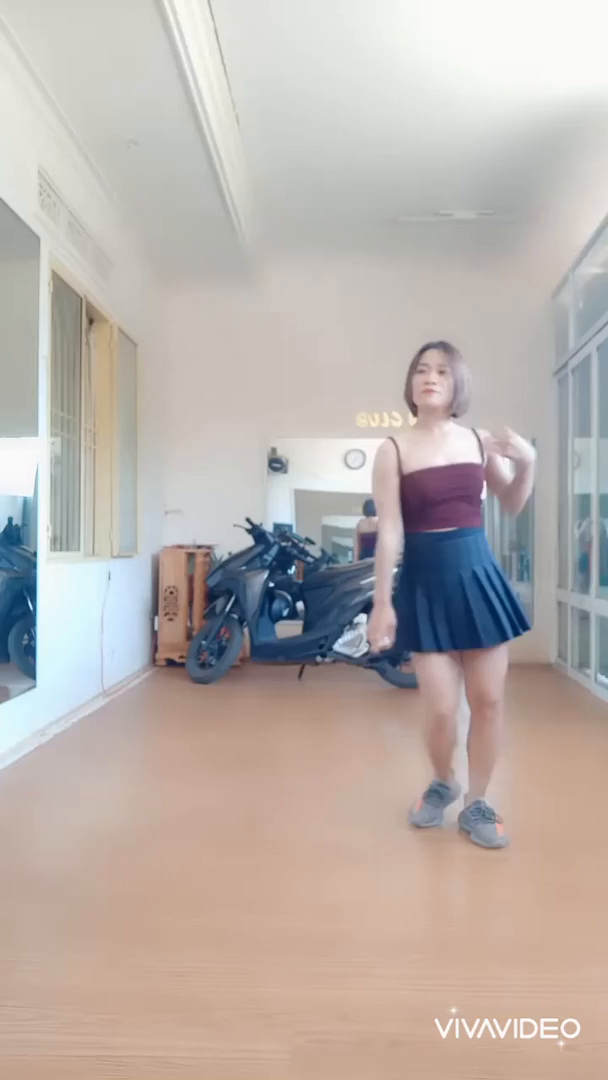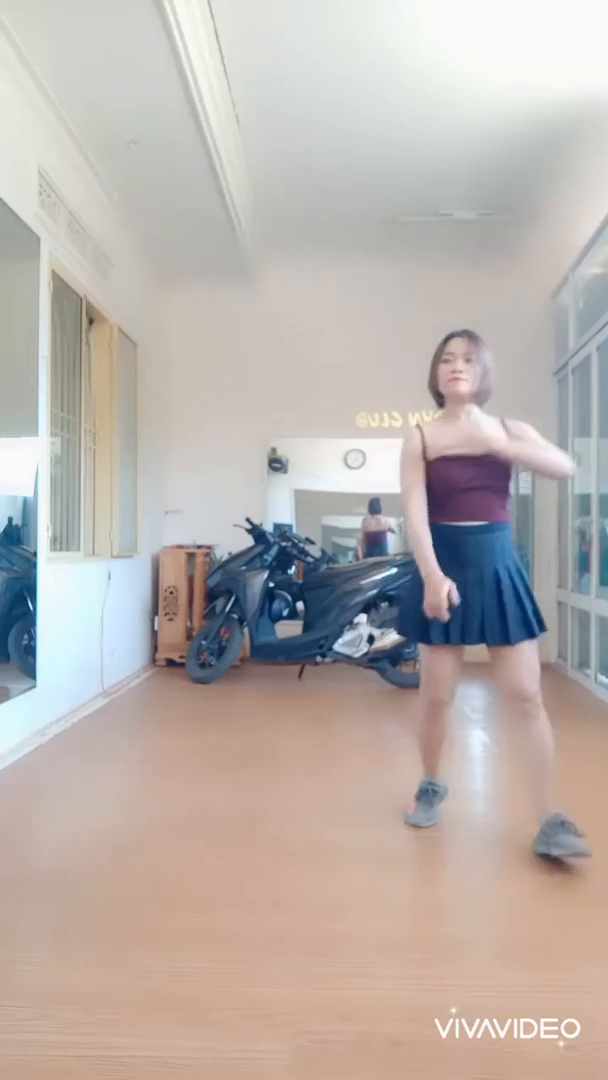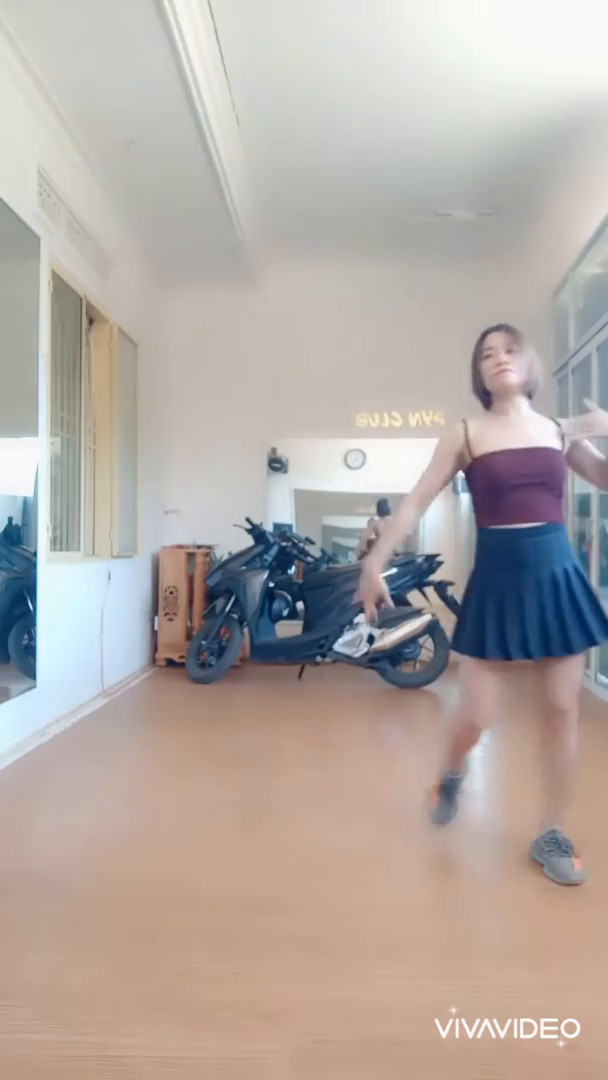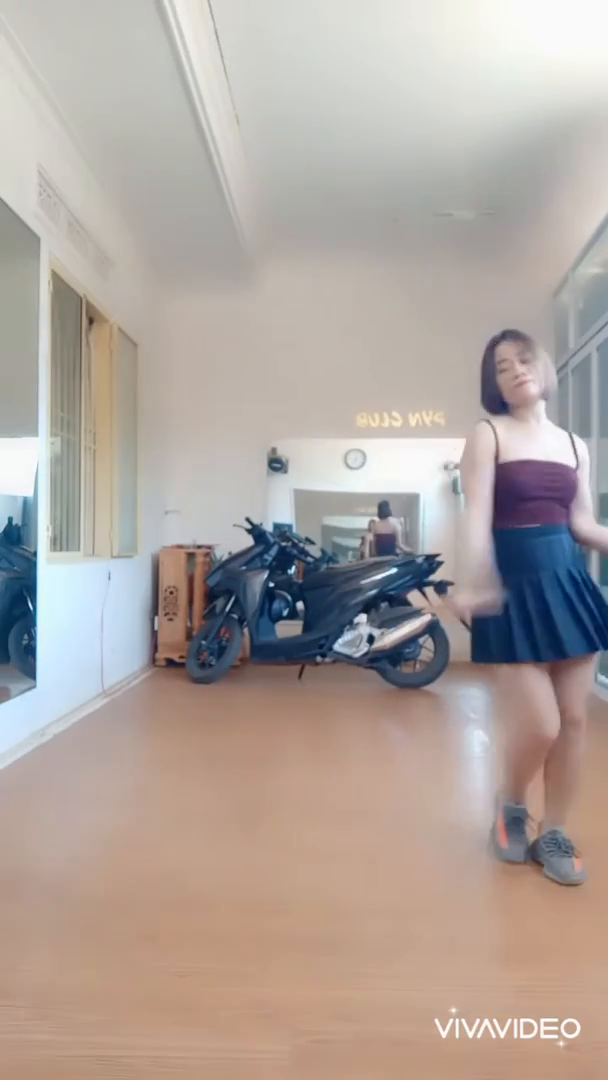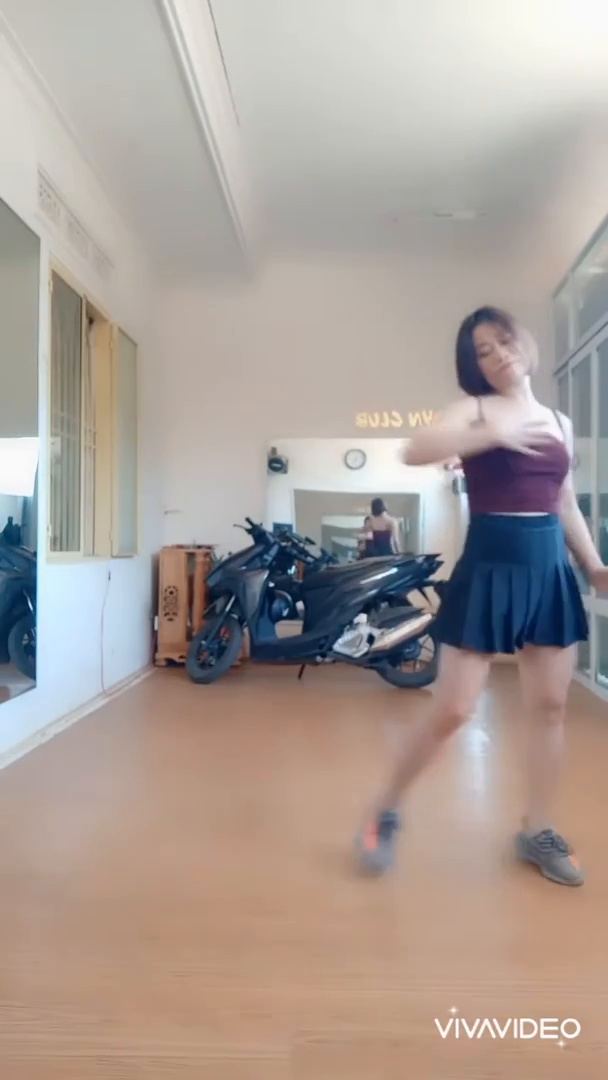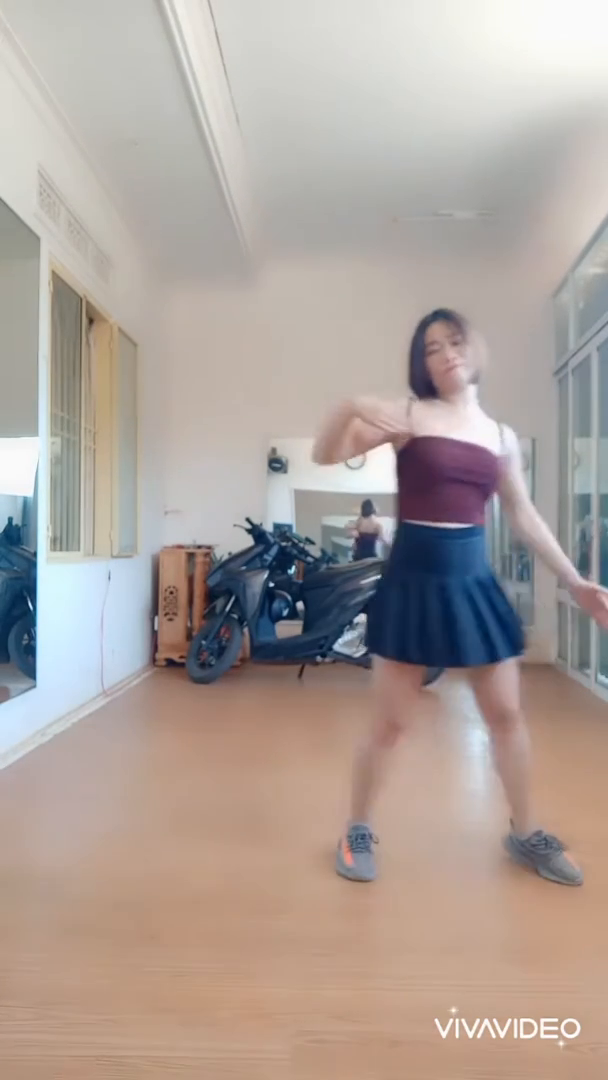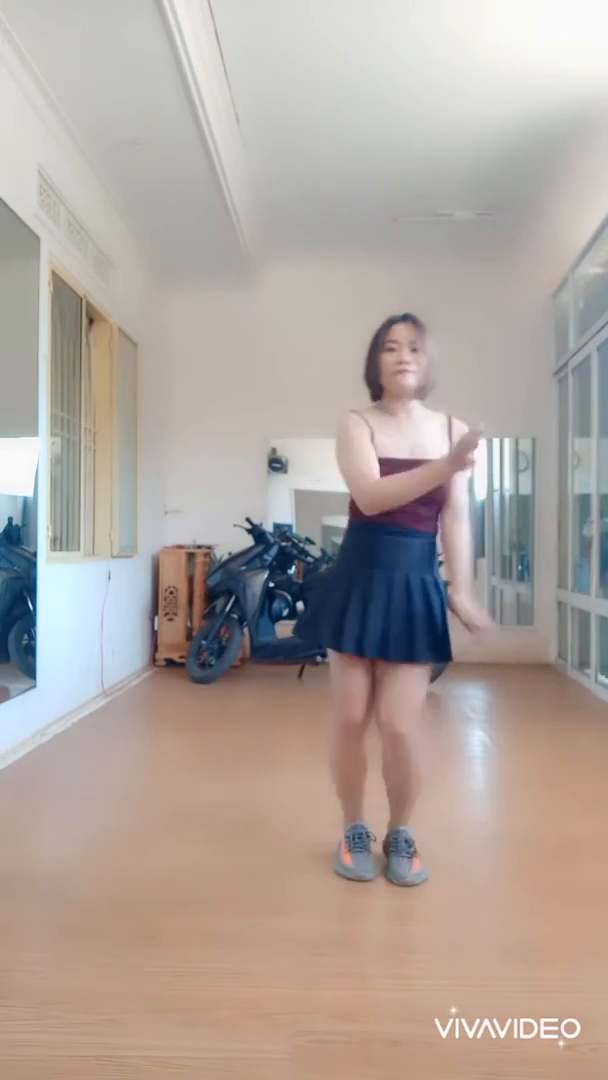
dt=0.3s
person 1, frame 1
left shoulder: (480, 442)
right shoulder: (392, 451)
left elbow: (514, 507)
right elbow: (388, 531)
left wrist: (526, 463)
right wrist: (382, 602)
left hip: (478, 577)
right hip: (423, 584)
left knee: (489, 700)
right knee: (442, 709)
left ankle: (477, 802)
right ankle: (440, 783)
person 1, frame 2
left shoulder: (511, 431)
right shoulder: (420, 437)
left elbow: (565, 467)
right elbow: (415, 514)
left wrist: (499, 446)
right wrist: (431, 576)
left hip: (499, 570)
right hip: (443, 572)
left knee: (528, 698)
right knee: (436, 698)
left ankle: (551, 823)
right ankle: (431, 785)
person 1, frame 3
left shoulder: (562, 432)
right shoulder: (465, 435)
right elbow: (416, 502)
right wrist: (376, 562)
left hip: (558, 576)
right hip: (497, 580)
left knee: (561, 712)
right knee: (476, 715)
left ankle: (552, 835)
right ankle: (449, 776)
person 1, frame 4
right shoulder: (488, 435)
right elbow: (476, 514)
right wrist: (473, 580)
right hip: (512, 587)
right knee: (539, 727)
left ankle: (553, 834)
right ankle: (511, 806)
person 1, frame 5
left shoulder: (559, 423)
right shoulder: (476, 410)
right elbow: (415, 452)
right wrist: (487, 433)
left hip: (549, 572)
right hip: (489, 570)
left knee: (549, 708)
right knee: (450, 712)
left ankle: (536, 833)
right ankle: (385, 812)
person 1, frame 6
left shoulder: (501, 436)
right shoulder: (408, 415)
left elbow: (524, 515)
right elbow: (325, 454)
right wrist: (351, 408)
left hip: (473, 581)
right hip: (413, 578)
left knee: (506, 714)
right knee: (390, 721)
left ankle: (525, 833)
right ankle: (356, 831)
person 1, frame 7
left shoulder: (452, 429)
right shoulder: (357, 424)
left elbow: (456, 516)
right elbow: (370, 497)
left wrist: (464, 588)
right wrist: (440, 469)
left hip: (416, 585)
right hip: (356, 579)
left knee: (398, 728)
right knee: (351, 718)
left ankle: (401, 834)
right ankle: (356, 831)
